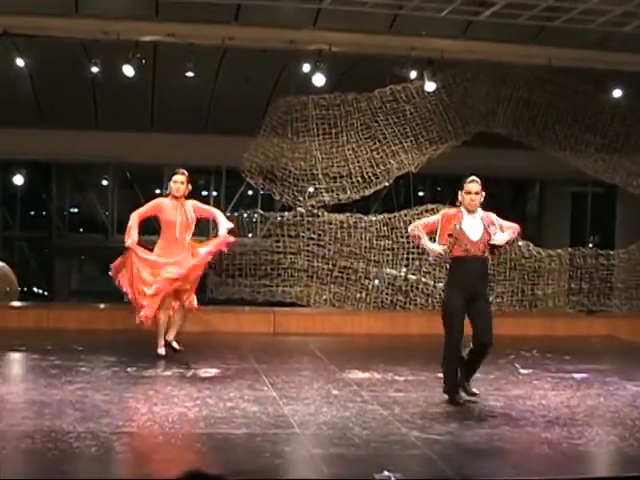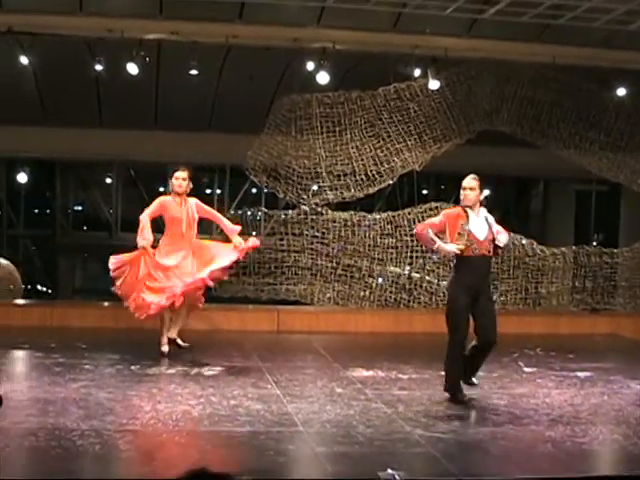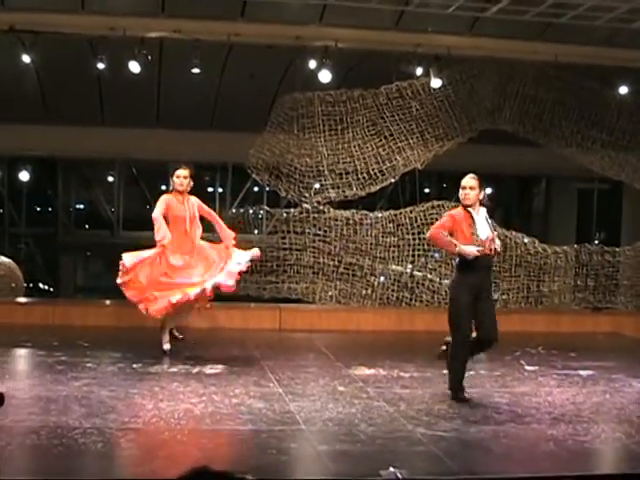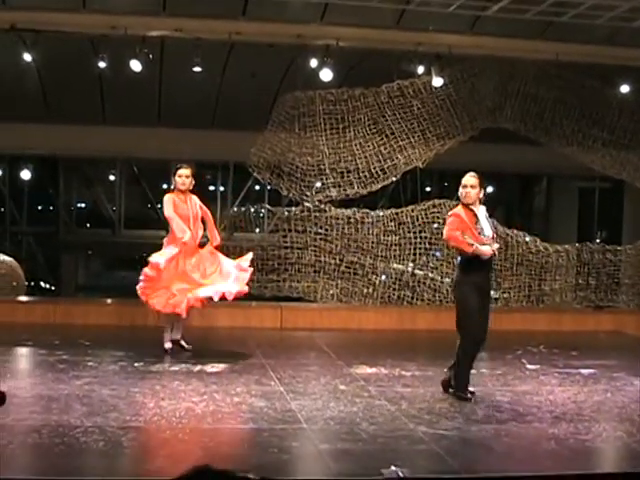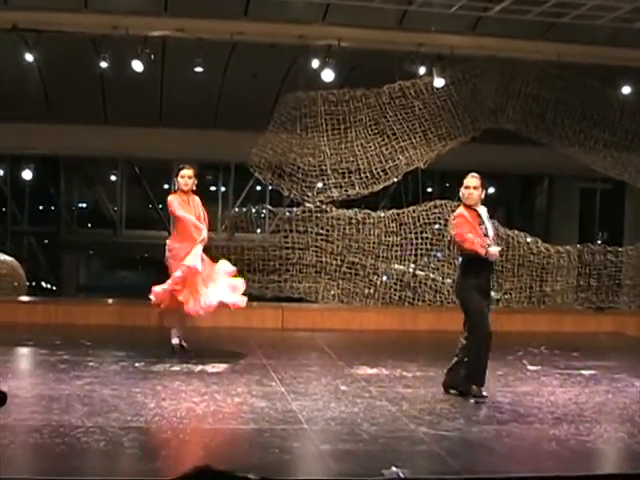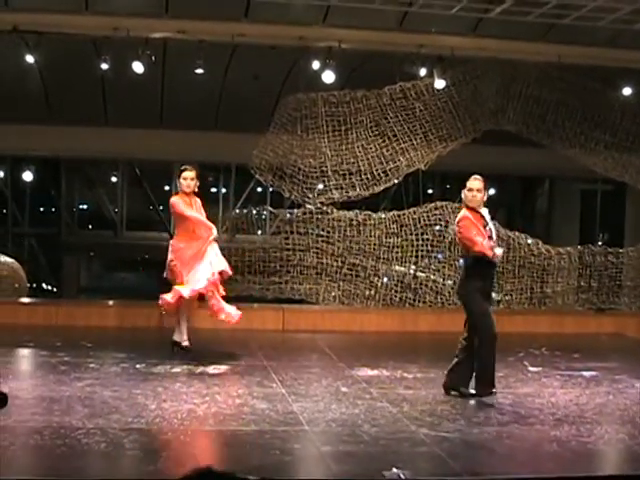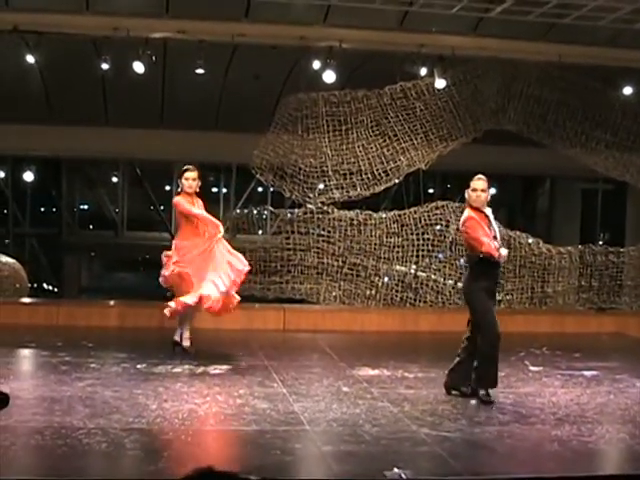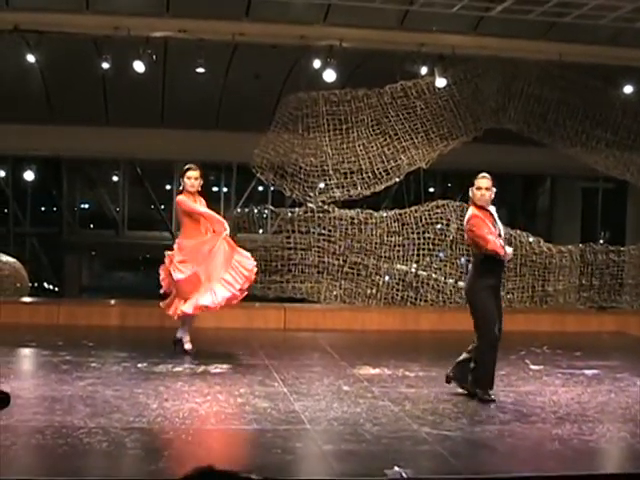
dt=0.1s
person 1, frame 1
left shoulder: (490, 219)
right shoulder: (448, 216)
left elbow: (514, 229)
right elbow: (415, 228)
left wrist: (503, 237)
right wrist: (429, 245)
left hip: (480, 286)
right hip: (456, 284)
left knee: (485, 339)
right knee: (454, 338)
left ankle: (465, 377)
right ankle: (452, 389)
person 1, frame 2
left shoulder: (487, 218)
right shoulder: (452, 215)
left elbow: (502, 233)
right elbow: (422, 229)
left wrist: (502, 238)
right wrist: (441, 246)
left hip: (483, 285)
right hip: (461, 283)
left knee: (489, 337)
right knee: (458, 337)
left ankle: (466, 369)
right ankle: (454, 388)
person 1, frame 3
left shoulder: (485, 216)
right shoulder: (454, 216)
right elbow: (433, 235)
left wrist: (495, 243)
right wrist: (461, 249)
left hip: (484, 283)
right hip: (464, 282)
left knee: (489, 336)
right knee: (462, 336)
left ankle: (454, 356)
right ankle: (456, 388)
person 1, frame 4
left shoulder: (483, 214)
right shoulder: (457, 215)
right elbow: (450, 237)
left wrist: (492, 246)
right wrist: (475, 248)
left hip: (484, 281)
right hip: (467, 281)
left knee: (478, 336)
right knee: (471, 334)
left ankle: (453, 378)
right ankle: (460, 385)
person 1, frame 5
left shoulder: (482, 214)
right shoulder: (460, 216)
right elbow: (464, 240)
left wrist: (492, 249)
right wrist: (487, 251)
left hip: (483, 283)
right hip: (469, 283)
left knee: (473, 335)
right knee: (483, 332)
left ankle: (455, 380)
right ankle: (473, 383)
person 1, frame 6
left shoulder: (484, 216)
right shoulder: (465, 218)
left elbow: (491, 245)
right elbow: (475, 243)
left wrist: (496, 251)
right wrist: (492, 252)
left hip: (484, 284)
right hip: (472, 285)
left knee: (474, 336)
right knee: (487, 334)
left ankle: (455, 381)
right ankle: (484, 385)
person 1, frame 7
left shoulder: (486, 215)
right shoulder: (469, 218)
left elbow: (494, 244)
right elbow: (483, 245)
left wrist: (499, 251)
right wrist: (499, 253)
left hip: (488, 283)
right hip: (477, 284)
left knee: (477, 336)
right knee: (490, 334)
left ankle: (456, 380)
right ankle: (481, 386)
person 1, frame 8
left shoulder: (490, 214)
right shoulder: (474, 216)
left elbow: (498, 243)
right elbow: (488, 242)
left wrist: (503, 250)
right wrist: (503, 251)
left hip: (492, 282)
right hip: (481, 283)
left knee: (488, 335)
right knee: (489, 335)
left ankle: (460, 373)
right ankle: (480, 386)
person 2, frame 1
left shoulder: (191, 205)
right shoulder: (159, 203)
left elbow: (215, 213)
right elbow: (135, 216)
left wrist: (223, 229)
right wrist: (132, 236)
left hip: (185, 256)
right hip: (163, 256)
left knee: (184, 299)
right knee: (163, 299)
left ankle: (170, 337)
right ankle: (160, 343)
person 2, frame 2
left shoulder: (194, 203)
right shoulder: (164, 201)
left elbow: (215, 215)
right elbow: (146, 215)
left wrist: (233, 233)
right wrist: (146, 234)
left hip: (189, 253)
right hip: (169, 252)
left knee: (192, 296)
right knee: (169, 297)
left ankle: (173, 333)
right ankle: (164, 340)
person 2, frame 3
left shoulder: (193, 200)
right shoulder: (166, 199)
left elbow: (211, 216)
right elbow: (156, 214)
left wrist: (227, 236)
right wrist: (162, 232)
left hip: (192, 251)
right hip: (171, 252)
left knee: (195, 293)
right knee: (171, 294)
left ankle: (173, 327)
right ankle: (164, 339)
person 2, frame 4
left shoulder: (195, 200)
right shoulder: (170, 198)
left elbow: (207, 216)
right elbow: (169, 213)
left wrist: (214, 238)
right wrist: (182, 230)
left hip: (194, 251)
right hip: (176, 250)
left knee: (195, 295)
right knee: (177, 293)
left ankle: (177, 335)
right ankle: (167, 337)
person 2, frame 5
left shoulder: (196, 199)
right shoulder: (172, 199)
left elbow: (203, 217)
right elbow: (180, 214)
left wrist: (203, 232)
right wrist: (199, 228)
left hip: (195, 249)
right hip: (178, 249)
left knee: (193, 293)
right knee: (183, 290)
left ankle: (178, 336)
right ankle: (175, 334)
person 2, frame 6
left shoulder: (197, 201)
right shoulder: (175, 200)
left elbow: (202, 219)
right elbow: (188, 215)
left wrist: (209, 234)
right wrist: (210, 227)
left hip: (198, 250)
right hip: (182, 250)
left knee: (194, 292)
right knee: (188, 290)
left ankle: (177, 336)
right ankle: (183, 336)
person 2, frame 7
left shoulder: (198, 201)
right shoulder: (178, 201)
right elbow: (195, 214)
left wrist: (214, 231)
right wrist: (217, 225)
left hip: (200, 251)
right hip: (184, 251)
left knee: (196, 293)
right knee: (189, 293)
left ankle: (178, 337)
right ankle: (185, 337)
person 2, frame 8
left shoulder: (201, 200)
right shoulder: (181, 200)
left elbow: (207, 223)
right elbow: (201, 212)
left wrist: (219, 231)
right wrist: (223, 223)
left hip: (203, 250)
right hip: (187, 250)
left knee: (199, 294)
right knee: (190, 294)
left ankle: (180, 335)
right ankle: (186, 338)
